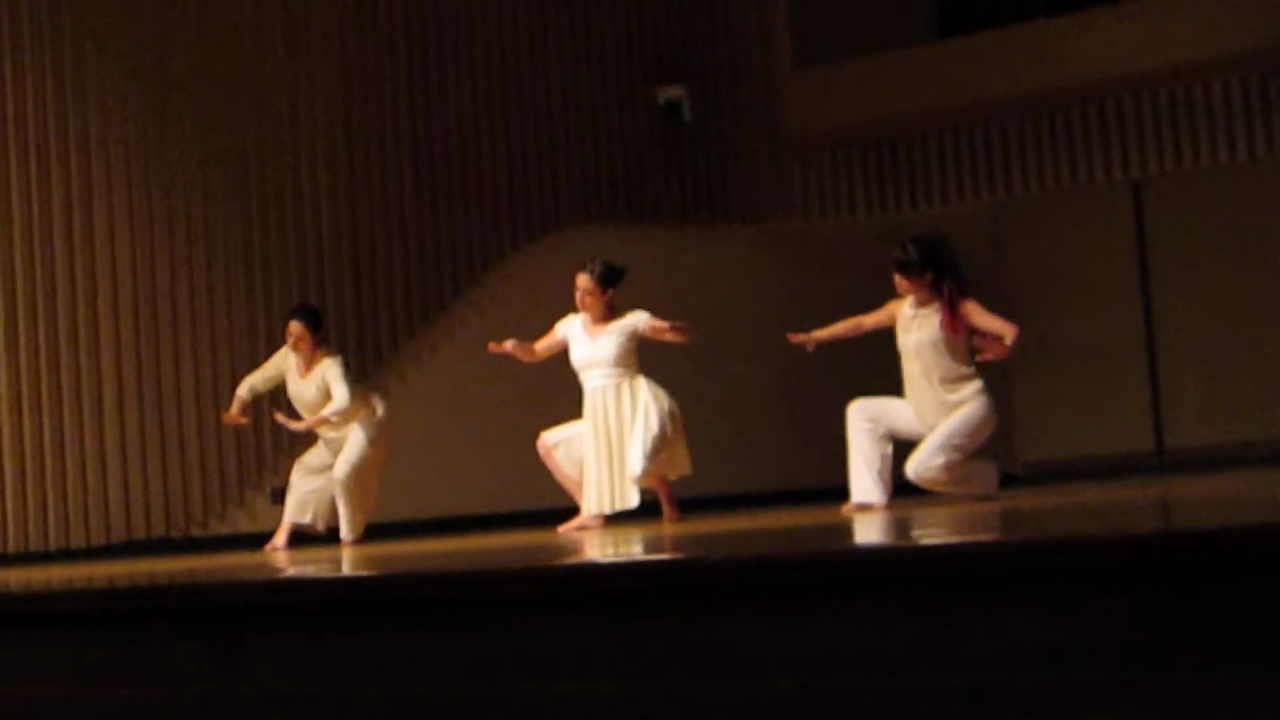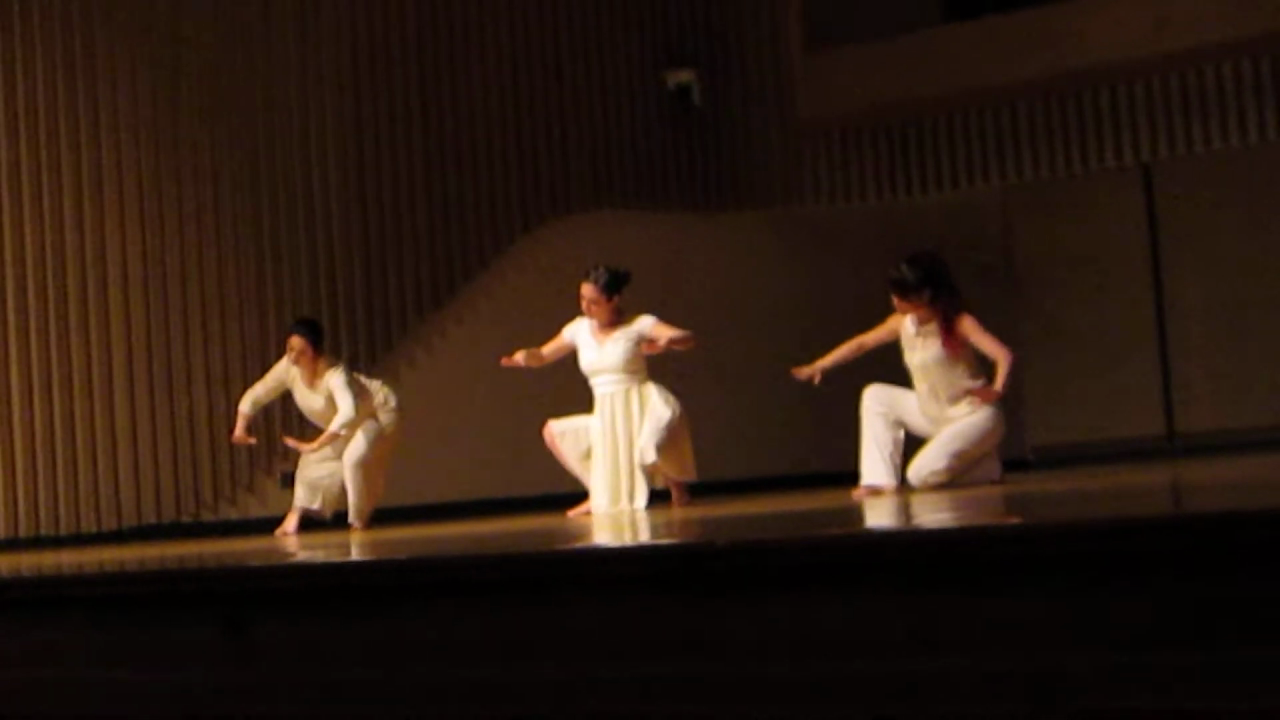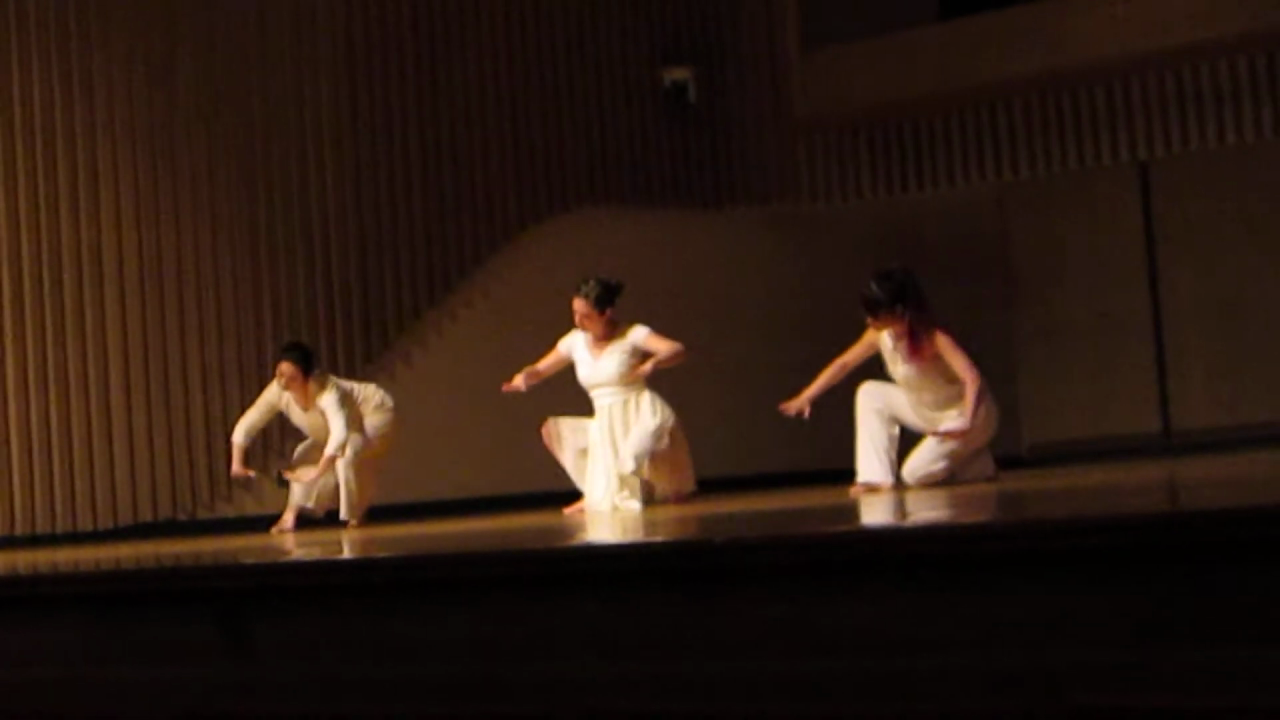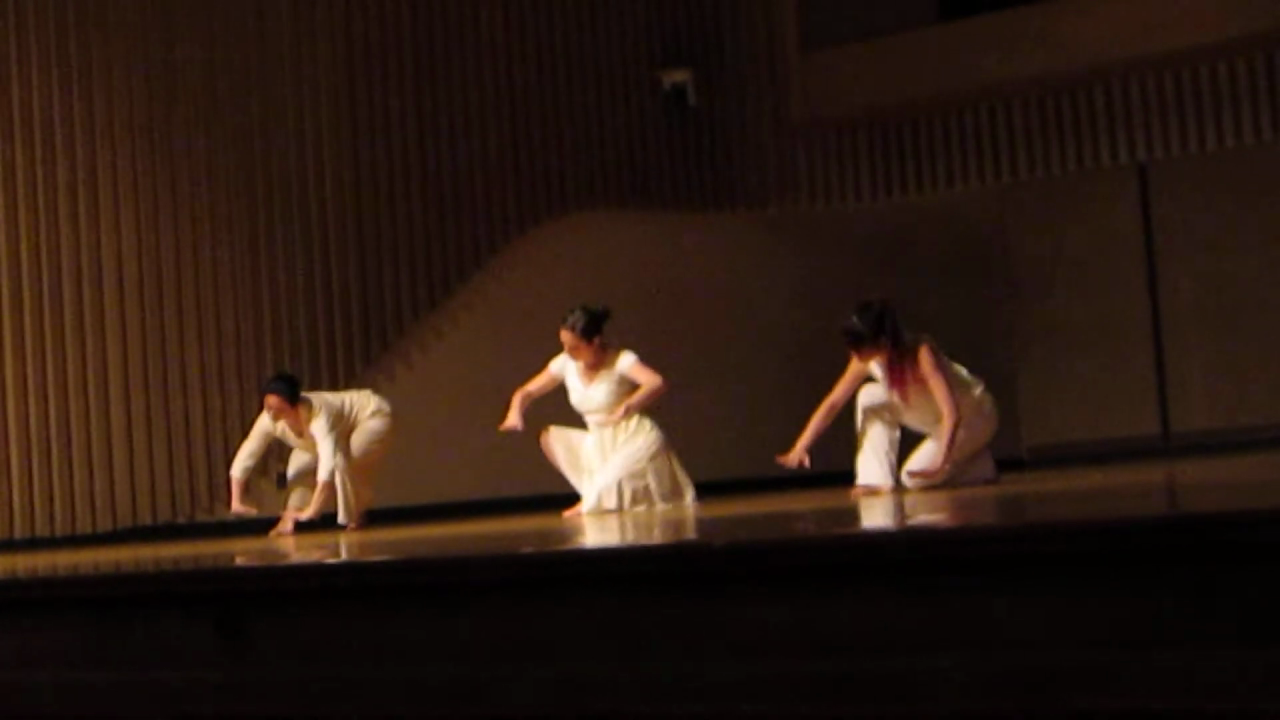
dt=0.7s
person 1, frame 1
left shoulder: (960, 308)
right shoulder: (899, 308)
left elbow: (1010, 329)
right elbow: (860, 323)
left wrist: (1003, 347)
right wrist: (814, 336)
left hip: (968, 407)
right hip: (924, 413)
left knee: (921, 469)
right knee: (861, 411)
left ankle: (984, 477)
right ankle: (870, 495)
person 1, frame 2
left shoulder: (959, 322)
right shoulder: (901, 323)
left elbow: (1004, 355)
right elbow: (863, 342)
left wrist: (996, 390)
right wrist: (819, 365)
left hip: (974, 415)
left knee: (922, 475)
right knee: (875, 396)
left ankle: (983, 464)
right ankle: (880, 479)
person 1, frame 3
left shoulder: (933, 337)
right shoulder: (878, 336)
left elbow: (973, 378)
right elbow: (843, 364)
left wrist: (966, 424)
right wrist: (805, 397)
left hip: (970, 412)
left knee: (915, 474)
right knee: (870, 393)
left ankle: (978, 463)
right ankle: (877, 476)
person 1, frame 4
left shoulder: (921, 355)
right shoulder: (865, 361)
left elbow: (951, 412)
right elbow: (833, 403)
left wrist: (939, 462)
right wrist: (800, 447)
left hip: (973, 413)
right hip: (931, 417)
left knee: (914, 479)
right knee: (869, 396)
left ankle: (978, 465)
right ankle: (877, 480)
person 2, frame 1
left shoulder: (631, 320)
right shoulder: (571, 325)
left elbow: (685, 334)
right elbow: (534, 353)
left wrist: (667, 328)
right wrist: (514, 346)
left hip: (636, 405)
right hip: (599, 417)
left knee: (638, 464)
right knee: (547, 443)
left ankle: (669, 504)
right ankle: (590, 512)
person 2, frame 2
left shoulder: (638, 324)
right shoulder: (579, 328)
left elbow: (688, 338)
right elbow: (542, 357)
left wrist: (666, 343)
right wrist: (524, 356)
left hip: (643, 408)
right hip: (607, 418)
left knee: (649, 449)
right knee: (552, 431)
left ankle: (677, 487)
right ankle: (597, 494)
person 2, frame 3
left shoulder: (632, 335)
right shoulder: (574, 341)
left elbow: (678, 350)
right elbow: (539, 370)
left wrist: (652, 364)
right wrist: (523, 377)
left hip: (643, 416)
right hip: (606, 425)
left knee: (633, 458)
right knee: (552, 428)
left ankle: (672, 488)
right ankle: (594, 491)
person 2, frame 4
left shoulder: (621, 360)
right shoulder: (565, 364)
left elbow: (657, 383)
right elbow: (526, 391)
left wrist: (626, 408)
right wrist: (515, 412)
left hip: (636, 440)
right hip: (599, 444)
left knee: (605, 495)
right knee: (550, 437)
right ankle: (591, 495)
person 3, frame 1
left shoulder: (330, 364)
right shoulder: (287, 357)
left elbow: (342, 402)
right elbow: (255, 381)
left wrist: (303, 424)
right wrist: (236, 409)
left hip: (363, 421)
right hip: (333, 434)
left knee: (344, 472)
right knee: (304, 470)
left ankle: (351, 537)
right ankle: (285, 531)
person 3, frame 2
left shoulder: (333, 373)
right shoulder: (288, 367)
left elbow: (347, 413)
right elbow: (256, 394)
left wrist: (314, 445)
right wrist: (240, 428)
left hip: (377, 412)
right hip: (347, 426)
left knee: (354, 460)
right knee: (312, 461)
left ankle: (360, 522)
right ankle: (295, 516)
person 3, frame 3
left shoulder: (327, 391)
right shoulder: (276, 391)
left elbow: (340, 434)
right elbow: (247, 423)
left wrist: (314, 475)
right wrist: (237, 462)
left hip: (375, 411)
right hip: (347, 417)
left knee: (346, 455)
right knee: (305, 457)
left ankle: (356, 517)
right ankle: (291, 514)
person 3, frame 4
left shoulder: (317, 414)
right shoulder: (268, 420)
left elbow: (328, 463)
right elbow: (245, 456)
left wrist: (311, 510)
right wrist: (236, 501)
left hip: (372, 417)
right hip: (342, 425)
left knee: (342, 462)
left ankle: (355, 518)
right ankle: (289, 519)
